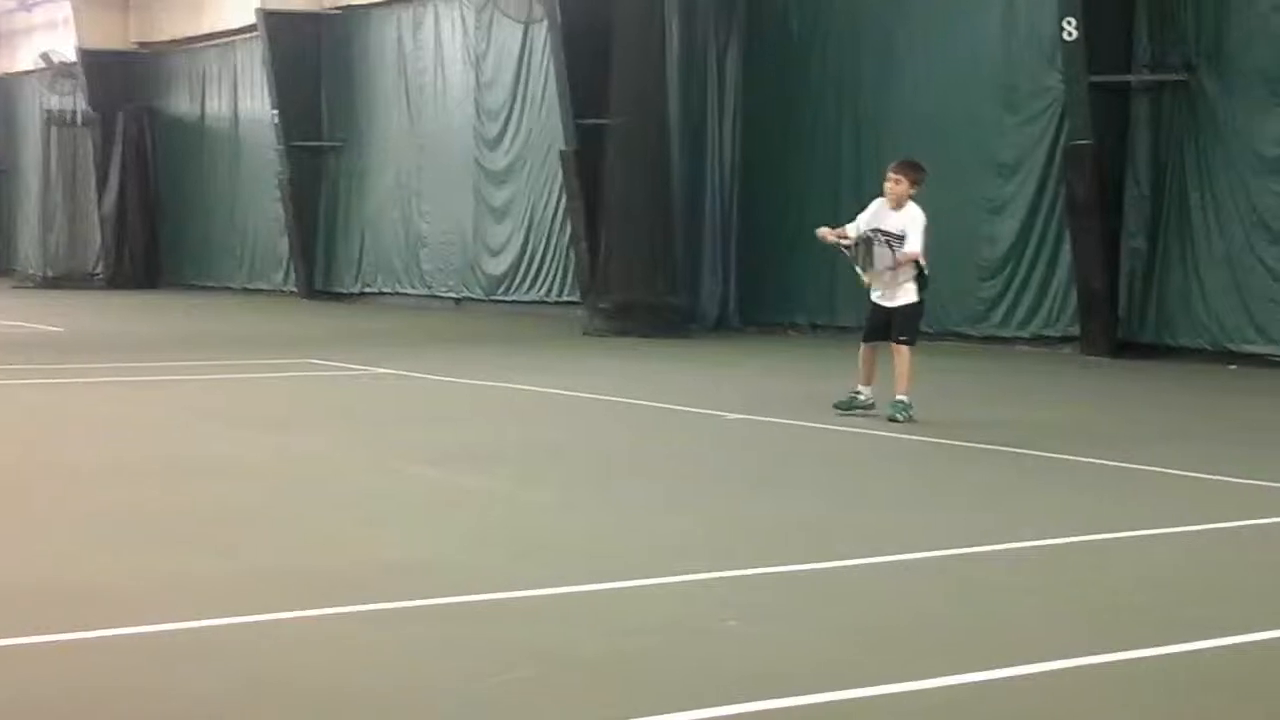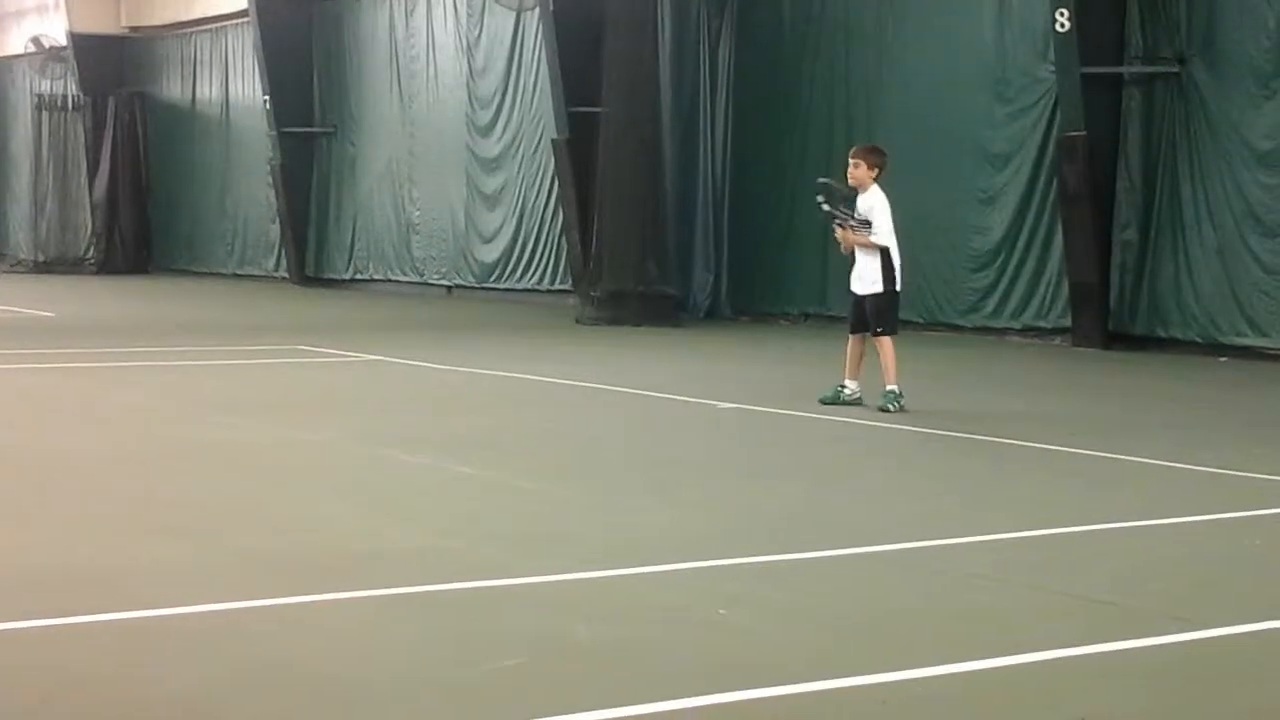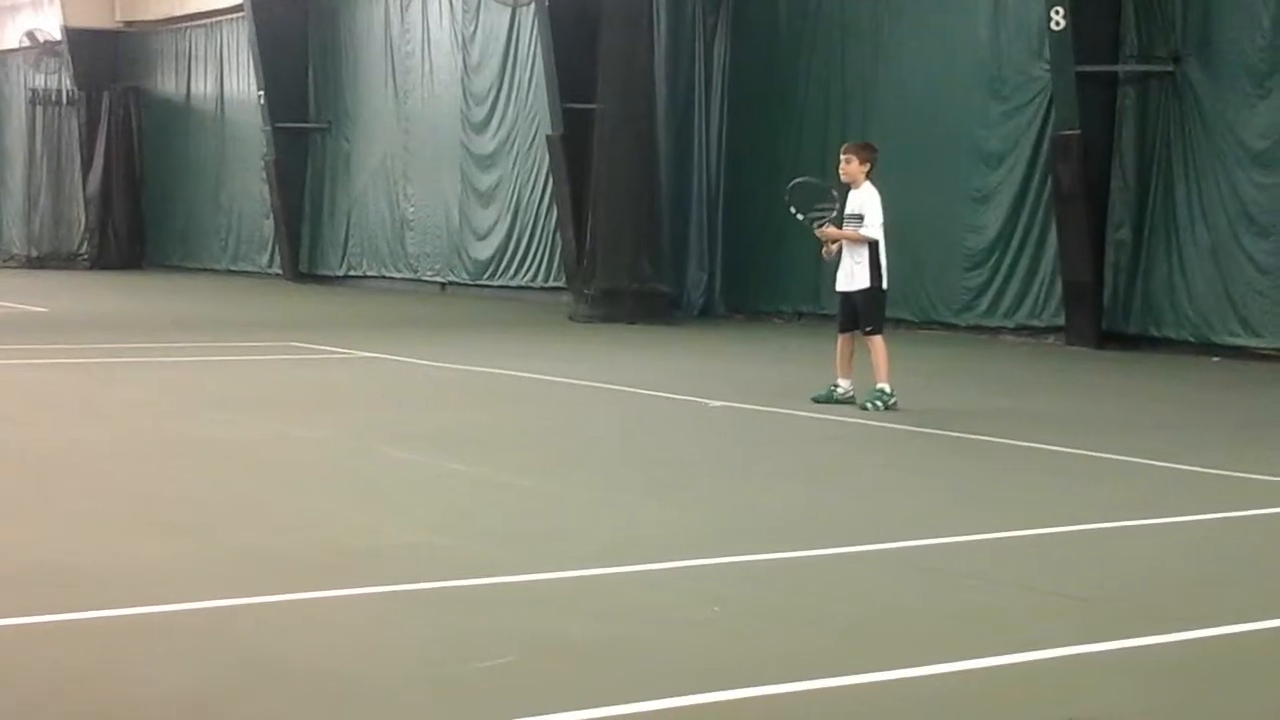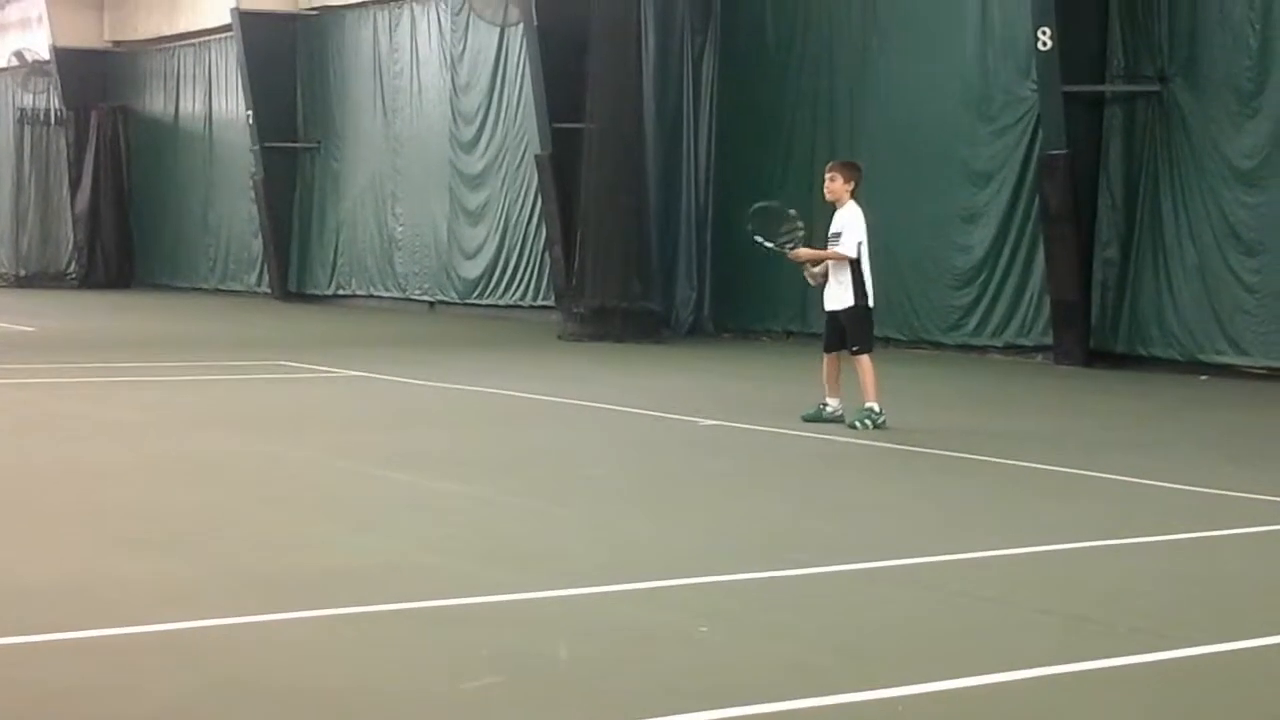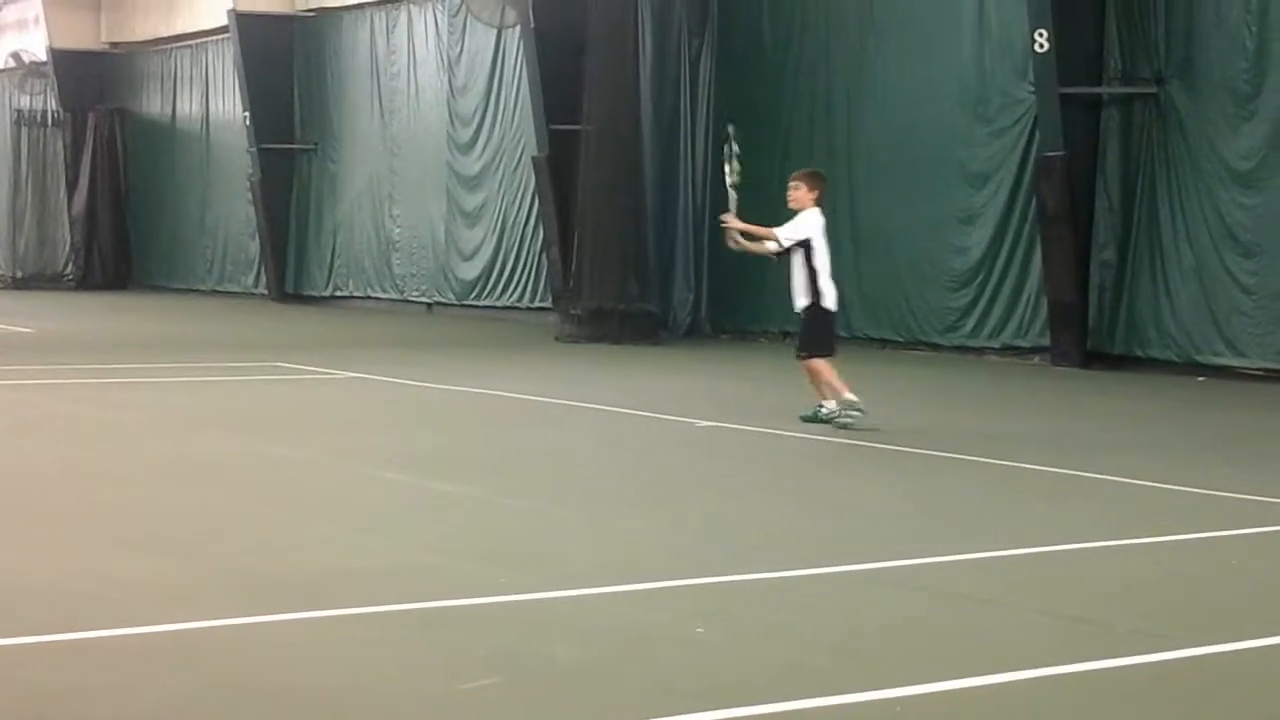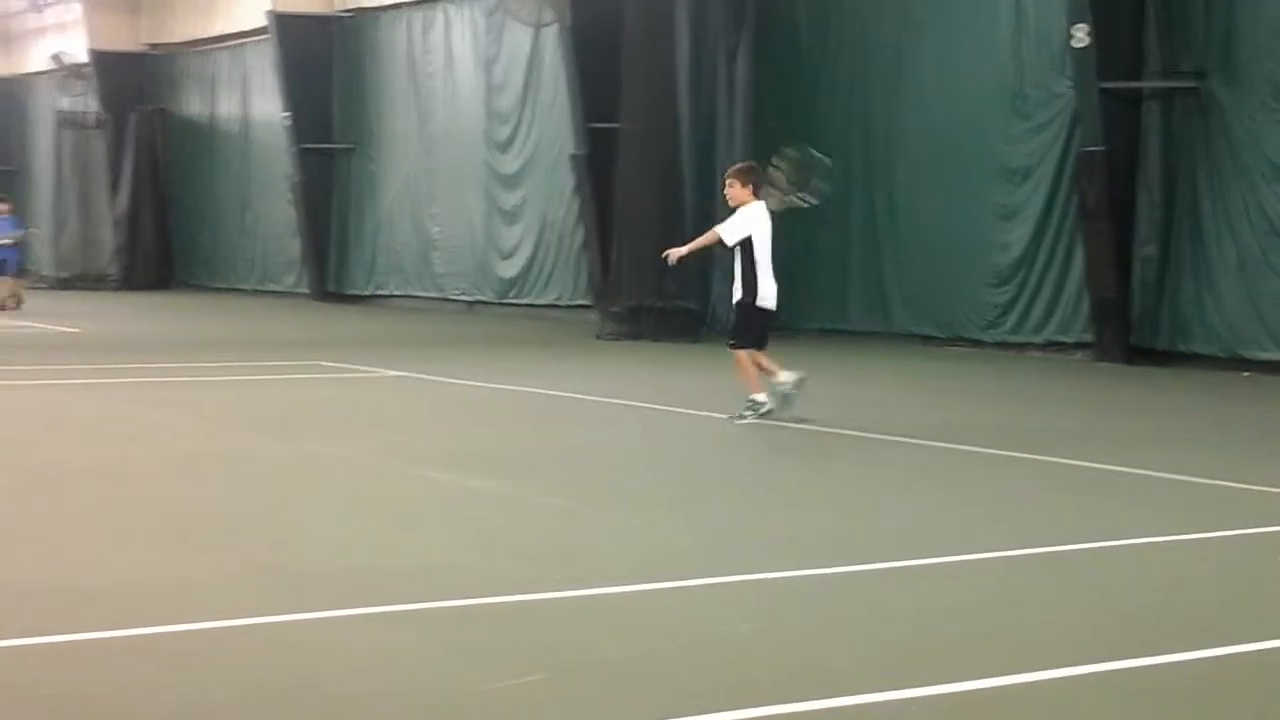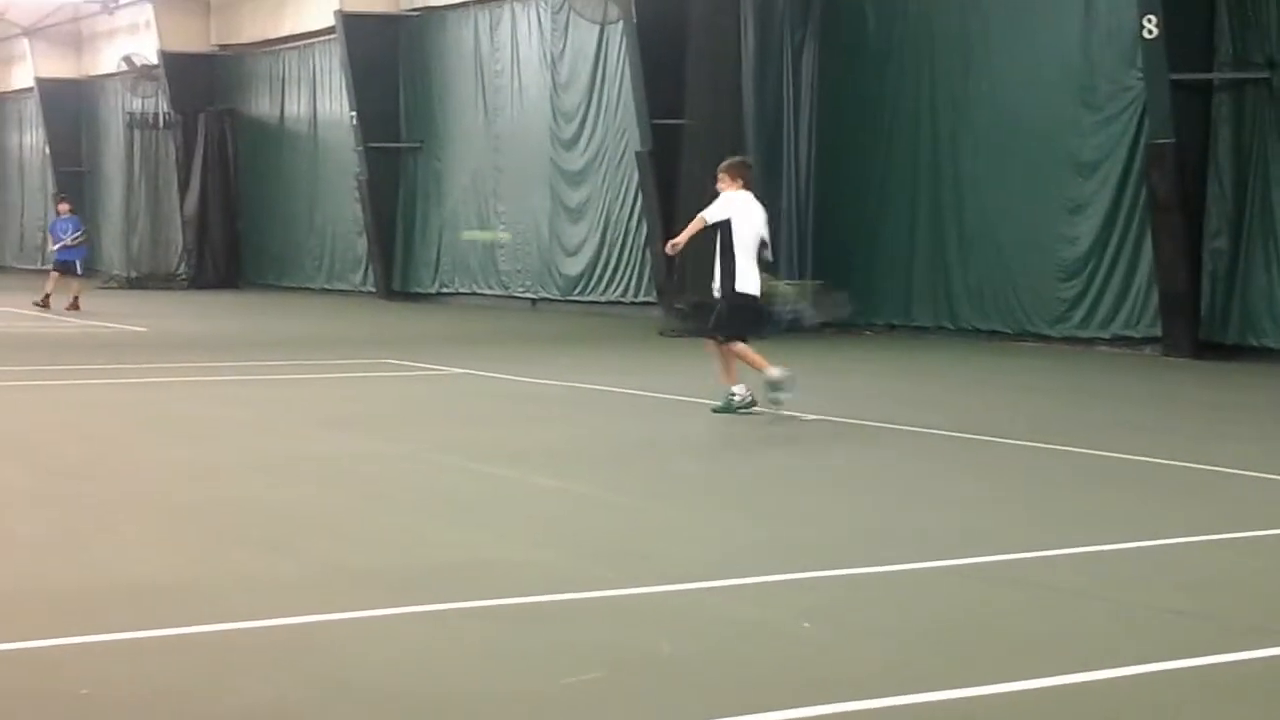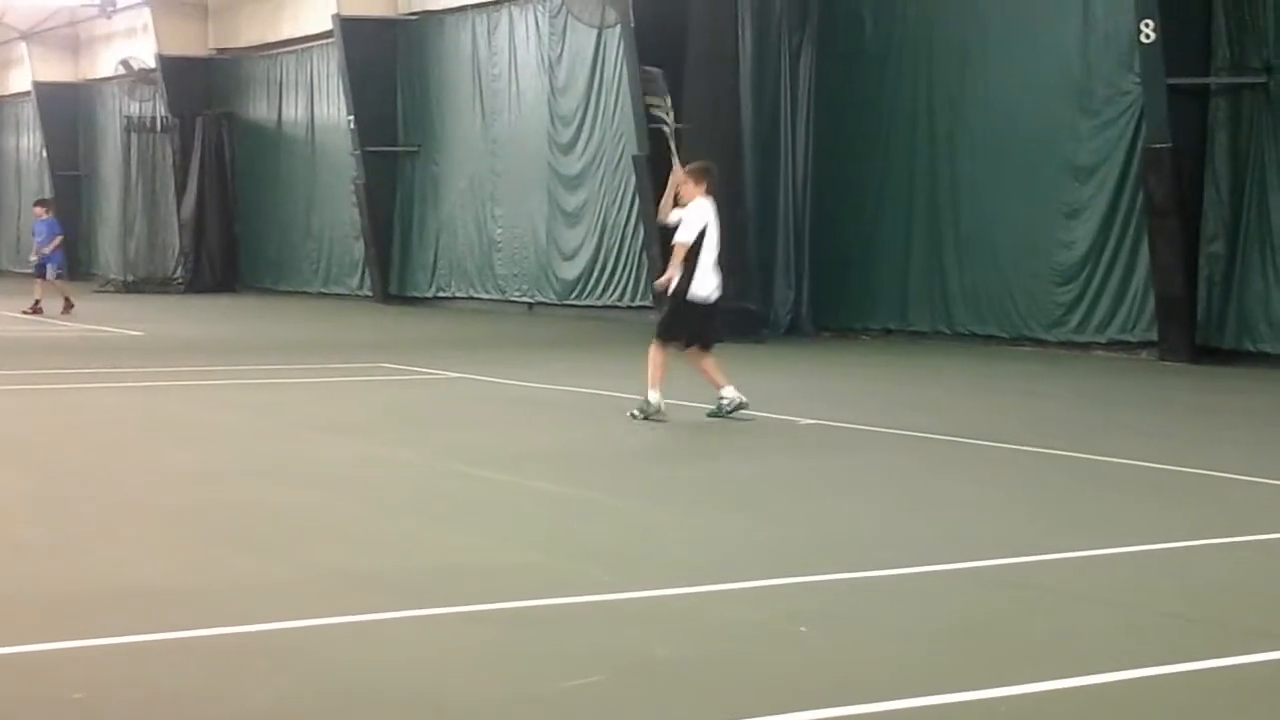
dt=0.4s
person 1, frame 1
left shoulder: (915, 216)
right shoulder: (878, 206)
left elbow: (912, 254)
right elbow: (854, 229)
left wrist: (881, 271)
right wrist: (833, 233)
left hip: (907, 292)
right hip: (881, 291)
left knee: (900, 344)
right knee: (869, 342)
left ankle: (903, 401)
right ankle: (864, 394)
person 1, frame 2
left shoulder: (876, 200)
right shoulder: (861, 197)
left elbow: (881, 240)
left wrist: (852, 239)
right wrist: (848, 239)
left hip: (881, 281)
right hip: (862, 279)
left knee: (881, 335)
right knee: (855, 333)
left ankle: (893, 391)
right ankle: (851, 388)
person 1, frame 3
left shoulder: (869, 195)
right shoulder: (852, 194)
left elbow: (870, 234)
left wrist: (837, 234)
right wrist: (835, 246)
left hip: (868, 278)
right hip: (848, 277)
left knee: (872, 333)
right knee: (844, 332)
left ankle: (884, 391)
right ankle: (843, 387)
person 1, frame 4
left shoulder: (852, 214)
right shoulder: (838, 214)
left elbow: (847, 253)
left wrist: (812, 254)
right wrist: (821, 269)
left hip: (855, 297)
right hip: (836, 297)
left knee: (859, 352)
right knee: (830, 351)
left ankle: (873, 410)
right ankle: (832, 405)
person 1, frame 5
left shoulder: (810, 219)
right shoulder: (802, 222)
left elbow: (775, 235)
right elbow: (771, 247)
left wrist: (742, 226)
right wrist: (742, 243)
left hip: (818, 301)
right hip: (809, 302)
left knee: (812, 357)
right knee: (807, 358)
left ankle: (849, 401)
right ankle: (829, 406)
person 1, frame 6
left shoulder: (749, 215)
right shoulder: (760, 213)
left elbow: (718, 234)
left wrist: (684, 250)
left hip: (753, 295)
right hip: (756, 295)
left knee: (739, 347)
right knee: (747, 348)
left ankle: (759, 400)
right ankle: (786, 379)
person 1, frame 7
left shoulder: (730, 199)
right shoulder: (758, 209)
left elbow: (705, 217)
right elbow: (764, 250)
left wrist: (682, 237)
left hip: (735, 286)
right hip: (746, 286)
left knee: (729, 341)
right knee: (716, 339)
left ankle: (774, 375)
right ankle: (739, 394)
person 1, frame 8
left shoulder: (698, 207)
right shoulder: (700, 209)
left elbow: (683, 242)
right elbow: (665, 216)
left wrist: (670, 273)
right wrist: (672, 185)
left hip: (690, 290)
right hip: (706, 293)
left knee: (659, 343)
right knee: (696, 349)
left ankle: (653, 401)
right ankle: (729, 396)
